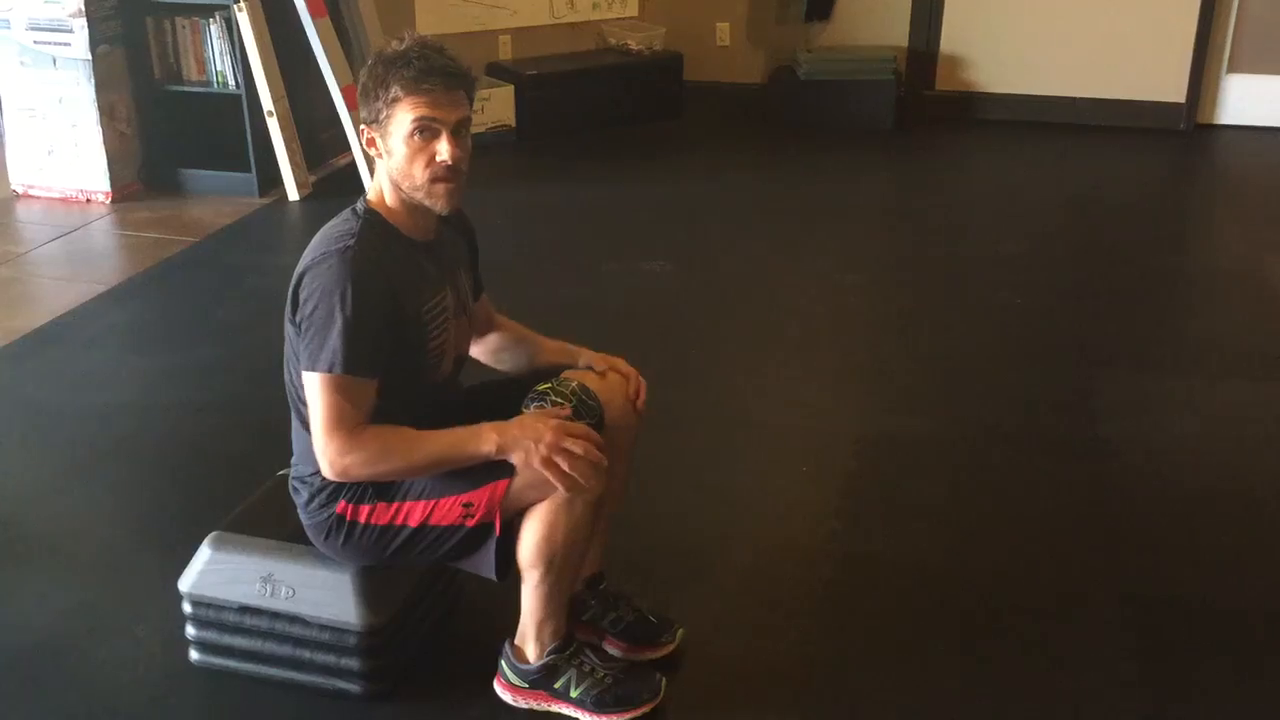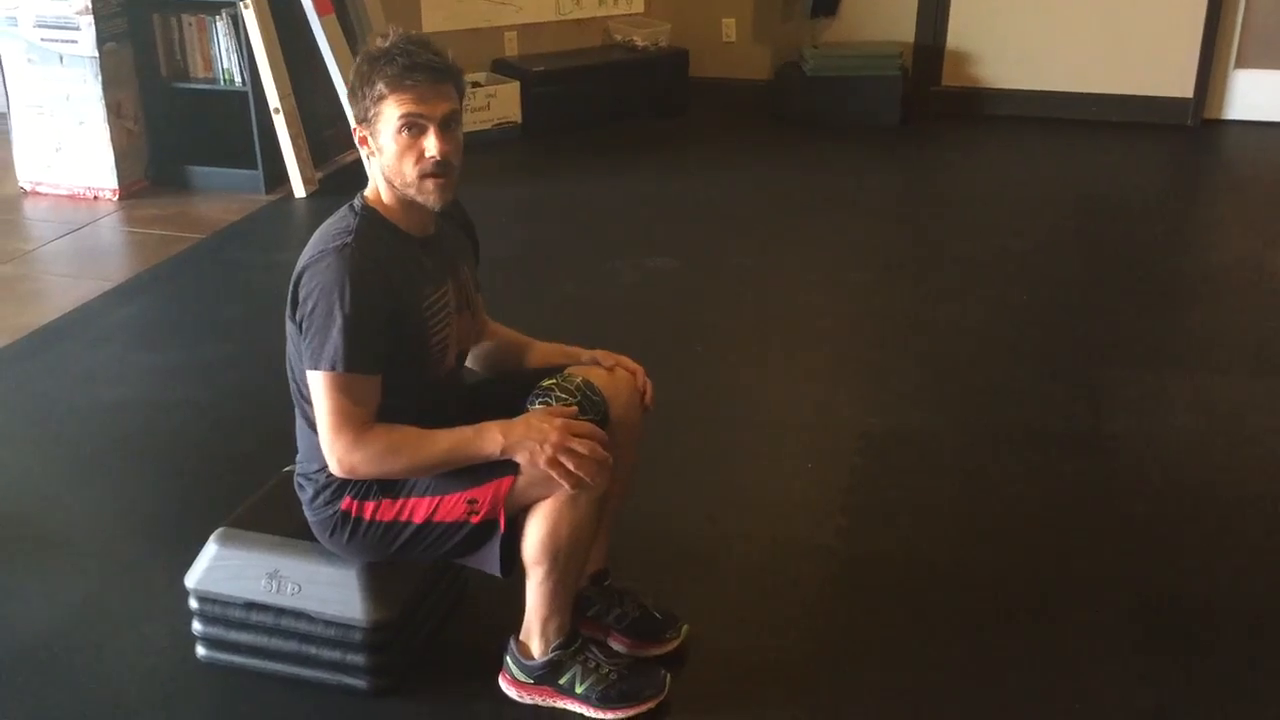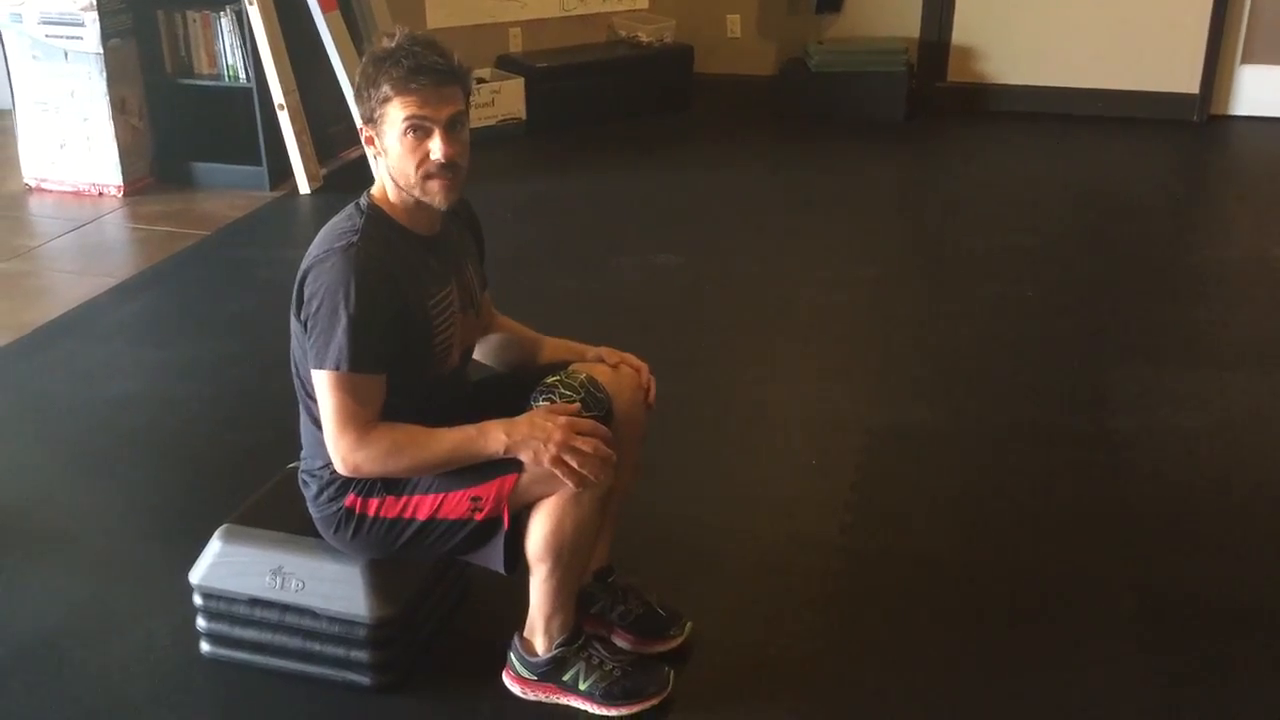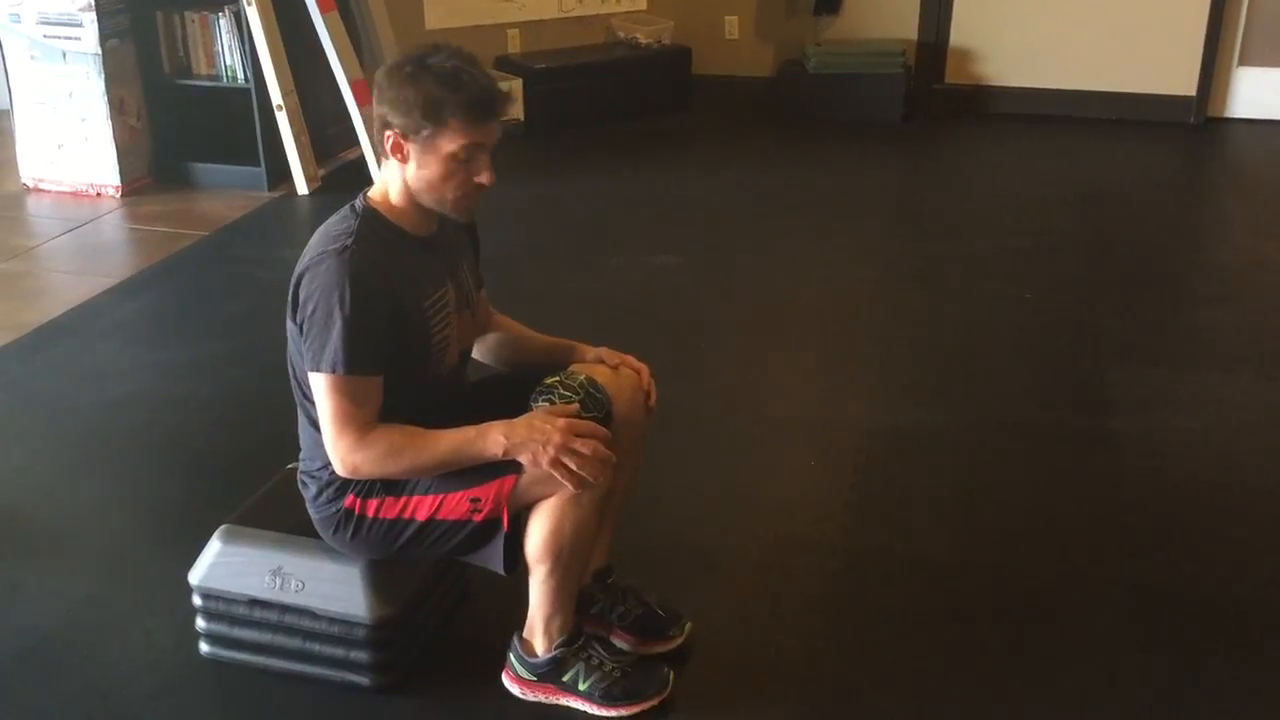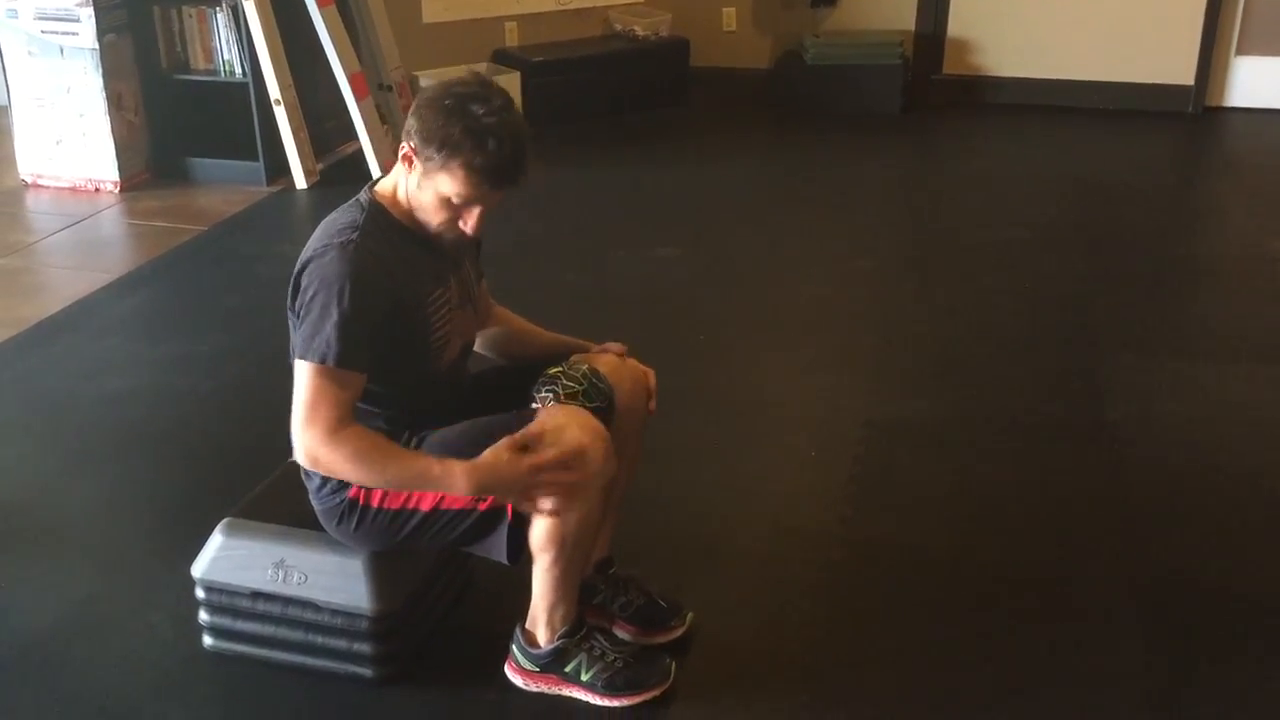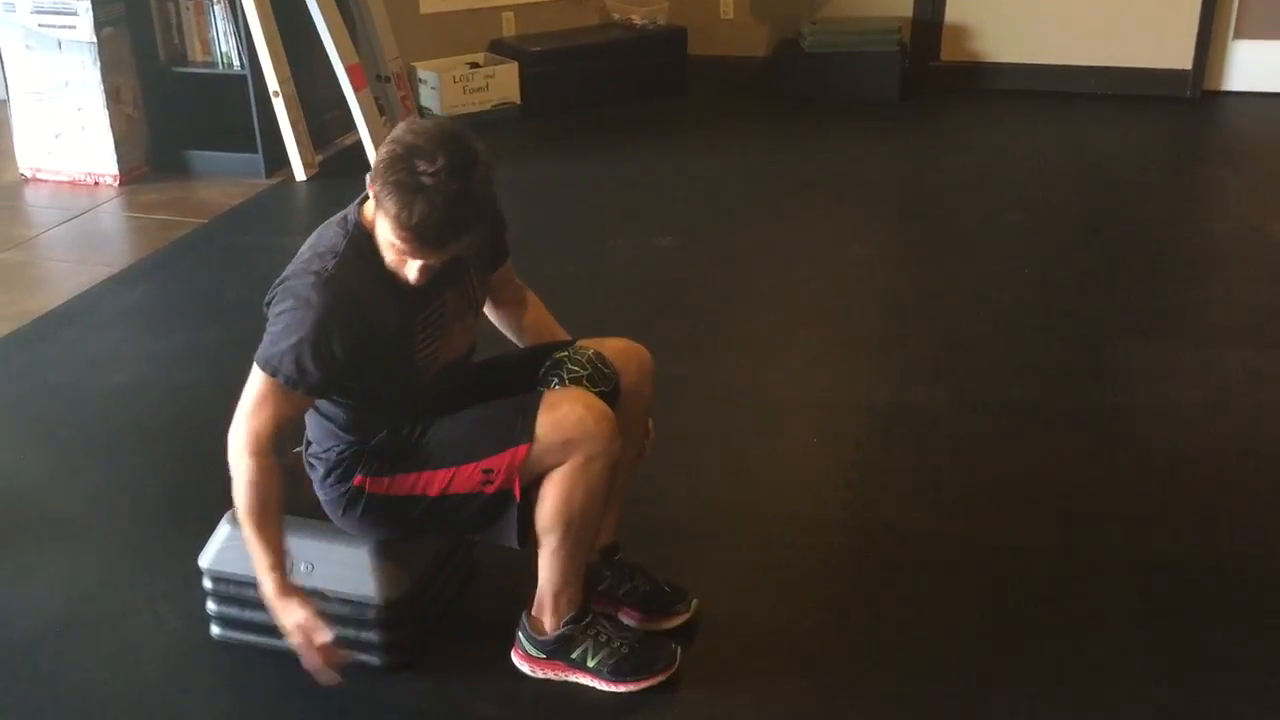
dt=0.4s
person 1, frame 1
left shoulder: (446, 222)
right shoulder: (349, 269)
left elbow: (481, 330)
right elbow: (341, 453)
left wrist: (572, 355)
right wrist: (501, 438)
left hip: (425, 430)
right hip: (358, 495)
left knee: (610, 396)
right knee: (570, 469)
left ankle: (582, 593)
right ankle: (537, 661)
person 1, frame 2
left shoulder: (445, 218)
right shoulder: (346, 267)
left elbow: (476, 337)
right elbow: (349, 450)
left wrist: (583, 358)
right wrist: (508, 439)
left hip: (432, 424)
right hip: (361, 493)
left knee: (614, 394)
right knee: (573, 469)
left ankle: (587, 588)
right ankle: (541, 657)
person 1, frame 3
left shoulder: (453, 216)
right shoulder: (351, 267)
left elbow: (481, 331)
right elbow: (354, 448)
left wrist: (587, 353)
right wrist: (510, 435)
left hip: (436, 422)
right hip: (363, 489)
left knee: (619, 389)
right knee: (577, 467)
left ankle: (589, 585)
right ankle: (545, 655)
person 1, frame 4
left shoulder: (447, 220)
right shoulder: (346, 269)
left elbow: (480, 329)
right elbow: (352, 450)
left wrist: (584, 354)
right wrist: (508, 437)
left hip: (436, 421)
right hip: (363, 489)
left knee: (617, 392)
right knee: (576, 465)
left ankle: (589, 583)
right ankle: (546, 655)
person 1, frame 5
left shoulder: (443, 218)
right shoulder: (349, 265)
left elbow: (481, 320)
right elbow: (317, 440)
left wrist: (585, 351)
right wrist: (471, 478)
left hip: (437, 412)
right hip: (366, 483)
left knee: (618, 384)
right knee: (580, 447)
left ankle: (589, 578)
right ankle: (547, 646)
person 1, frame 6
left shoulder: (458, 220)
right shoulder: (325, 294)
left elbow: (509, 298)
right elbow: (250, 441)
left wrist: (586, 372)
right wrist: (279, 589)
left hip: (441, 397)
right hip: (370, 464)
left knee: (628, 364)
right knee: (585, 428)
left ankle: (594, 563)
right ankle: (553, 632)
